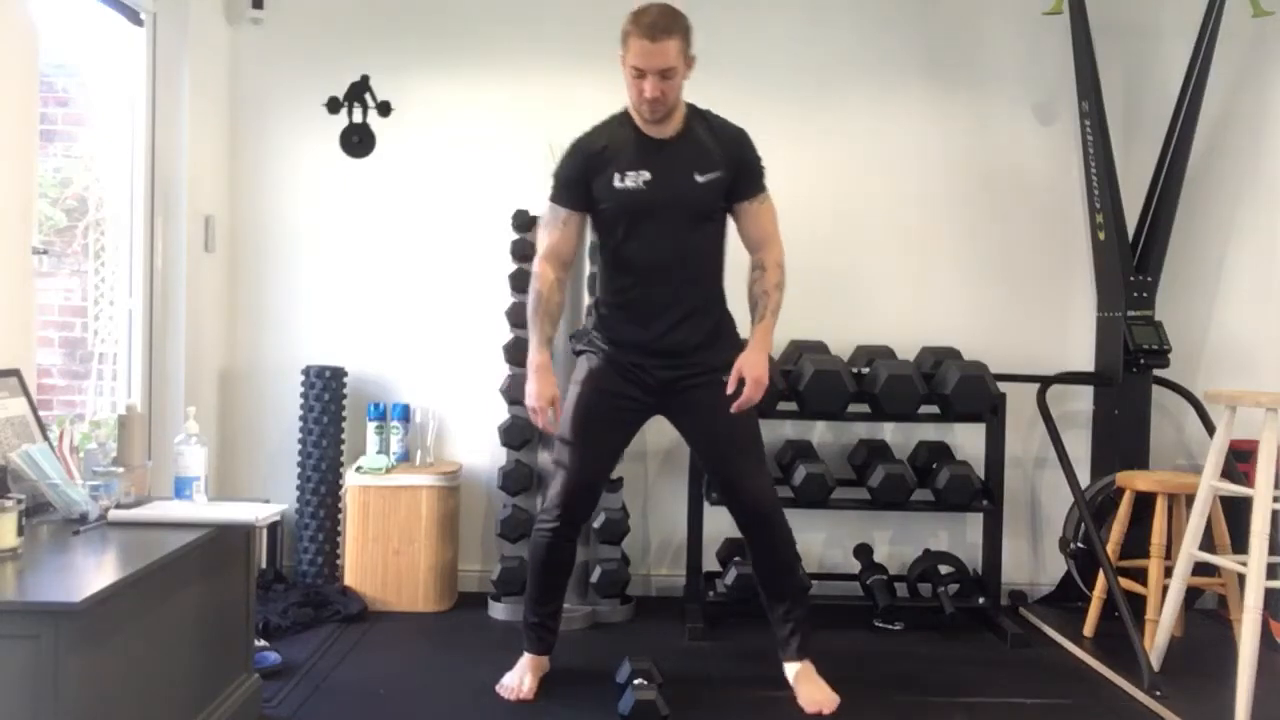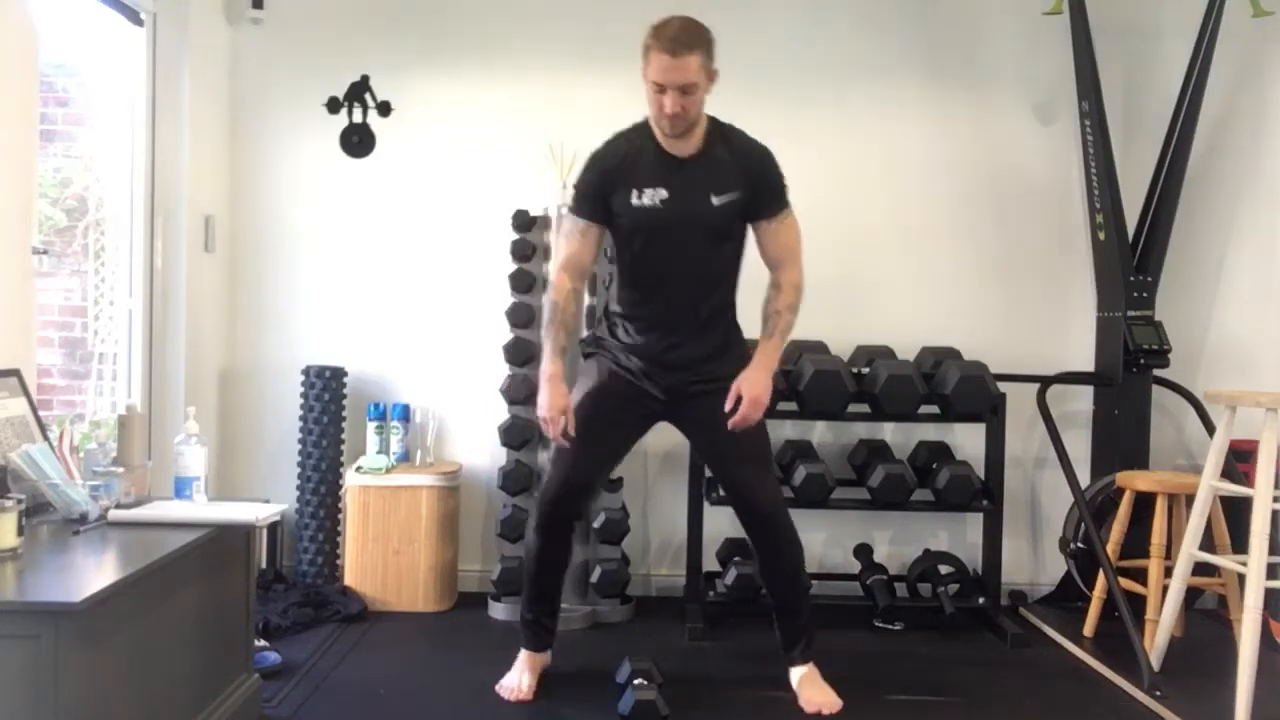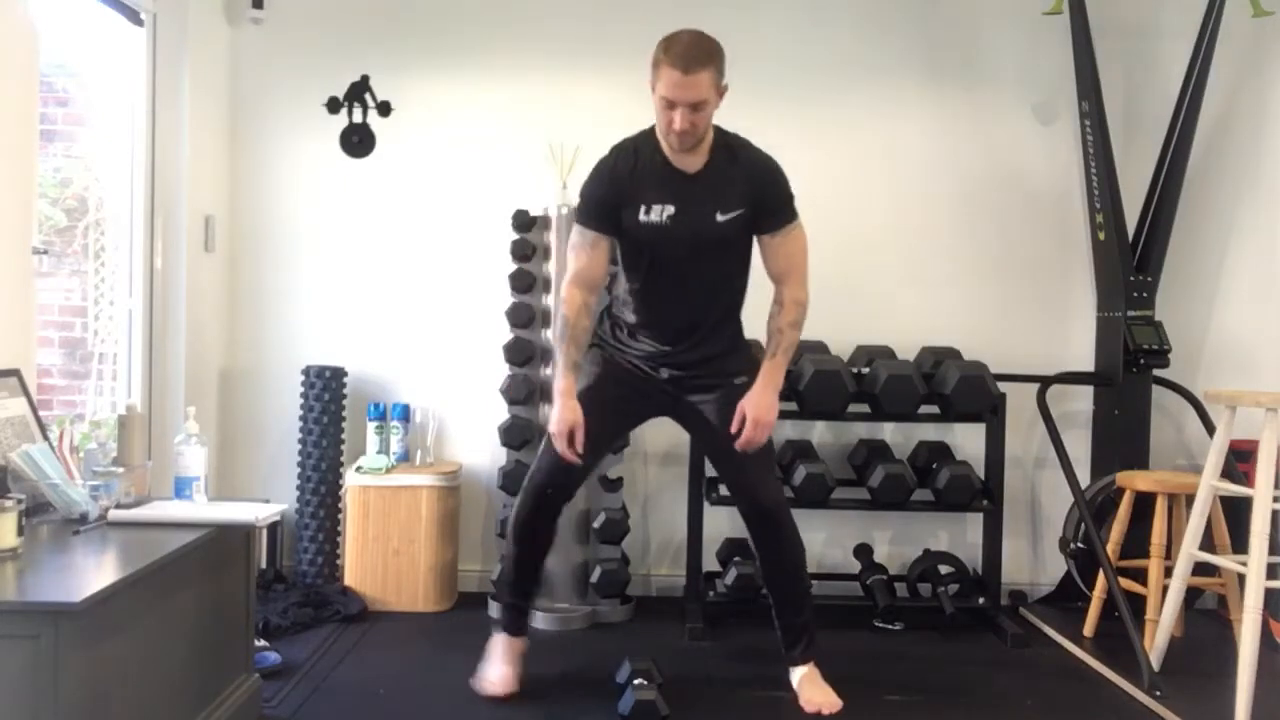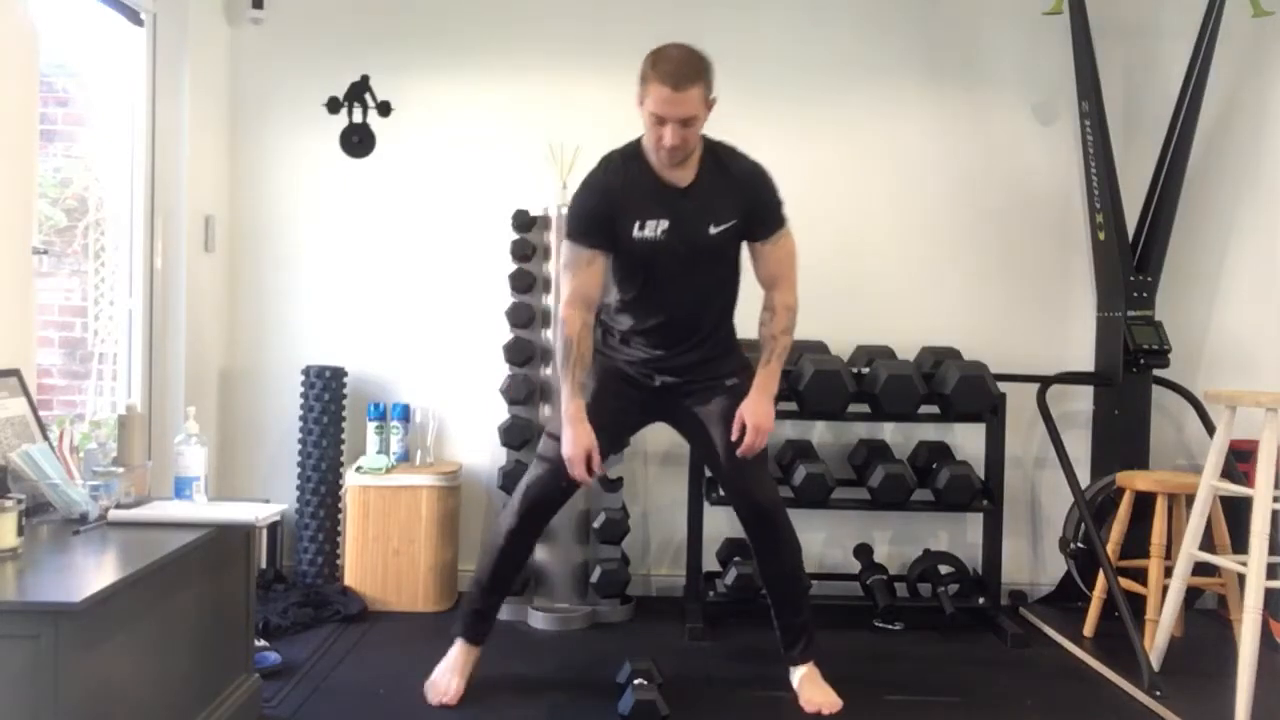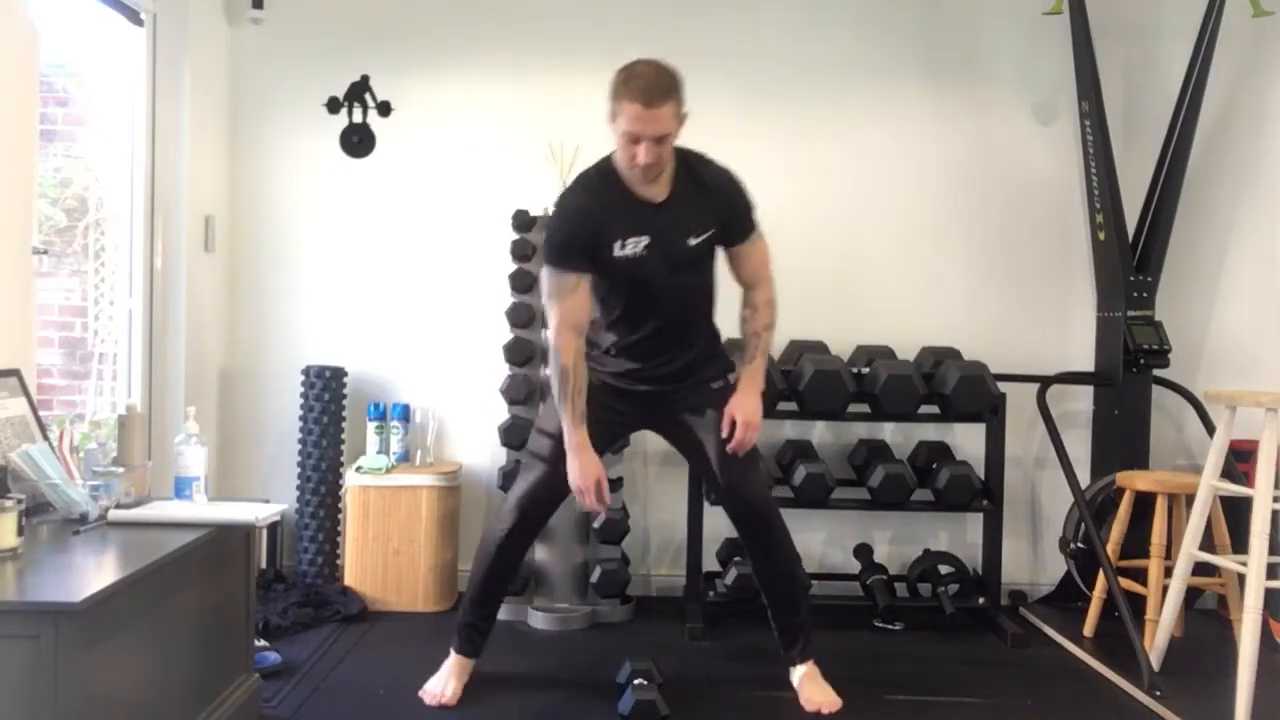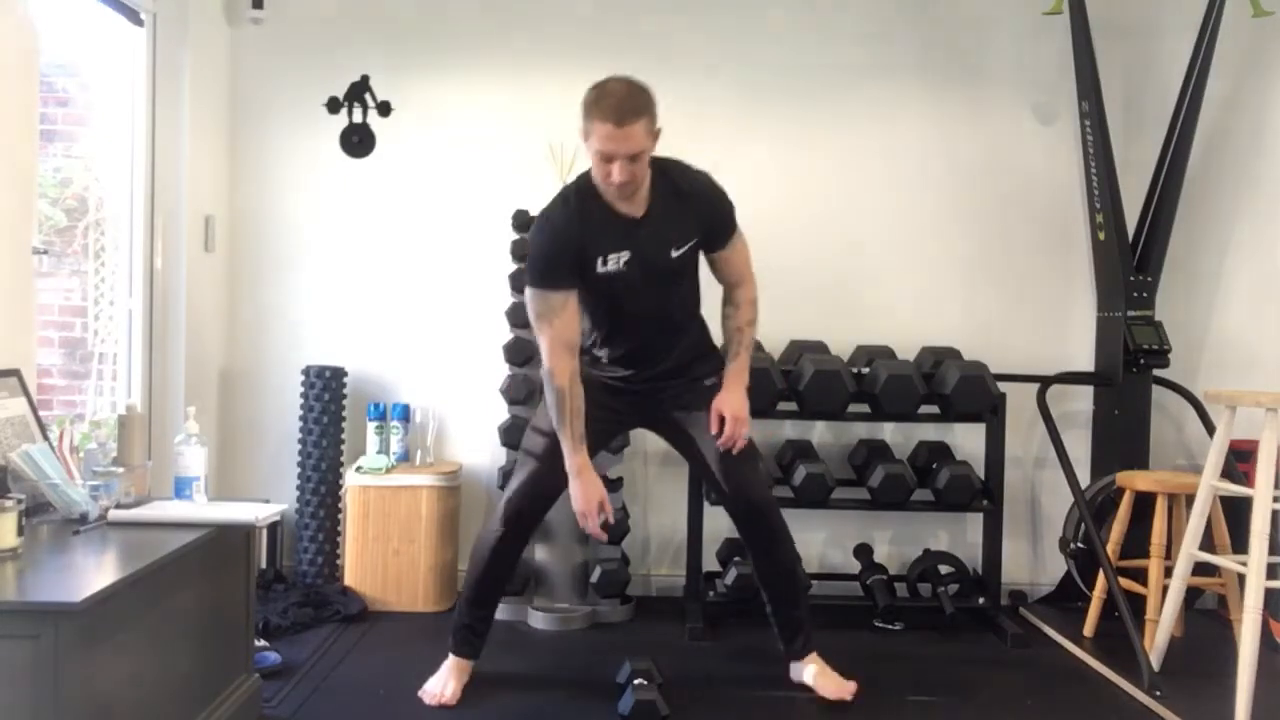
dt=0.1s
person 1, frame 1
left shoulder: (727, 147)
right shoulder: (591, 153)
left elbow: (764, 253)
right elbow: (551, 264)
left wrist: (759, 345)
right wrist: (538, 363)
left hip: (706, 362)
right hip: (611, 359)
left knee: (756, 503)
right knee: (565, 506)
left ankle: (797, 657)
right ankle: (536, 651)
person 1, frame 2
left shoulder: (749, 162)
right shoulder: (612, 163)
left elbow: (787, 271)
right elbow: (568, 274)
left wrist: (763, 364)
right wrist: (552, 375)
left hip: (716, 370)
right hip: (622, 363)
left knee: (764, 509)
right knee: (557, 497)
left ankle: (802, 663)
right ankle: (534, 649)
person 1, frame 3
left shoulder: (757, 175)
right shoulder: (616, 173)
left elbow: (791, 287)
right elbow: (579, 287)
left wrist: (767, 384)
right wrist: (564, 392)
left hip: (717, 367)
right hip: (625, 359)
left knee: (765, 507)
right knee: (542, 487)
left ankle: (802, 661)
right ankle: (509, 637)
person 1, frame 4
left shoulder: (745, 182)
right shoulder: (606, 187)
left elbow: (781, 290)
right elbow: (576, 306)
left wrist: (764, 389)
right wrist: (573, 414)
left hip: (711, 370)
right hip: (619, 365)
left knee: (762, 506)
right knee: (536, 496)
left ankle: (801, 661)
right ankle: (468, 643)
person 1, frame 5
left shoulder: (717, 188)
right shoulder: (579, 208)
left elbow: (758, 288)
right elbow: (568, 332)
left wrist: (750, 385)
right wrist: (579, 444)
left hip: (697, 377)
right hip: (605, 376)
left knee: (755, 506)
right knee: (526, 506)
left ankle: (801, 662)
right ankle: (462, 654)
person 1, frame 6
left shoulder: (697, 195)
right shoulder: (559, 227)
left elbow: (740, 288)
right elbow: (558, 354)
left wrist: (734, 383)
right wrist: (579, 466)
left hip: (688, 375)
right hip: (599, 378)
left knee: (754, 502)
right knee: (518, 505)
left ankle: (803, 655)
right ankle: (461, 655)
